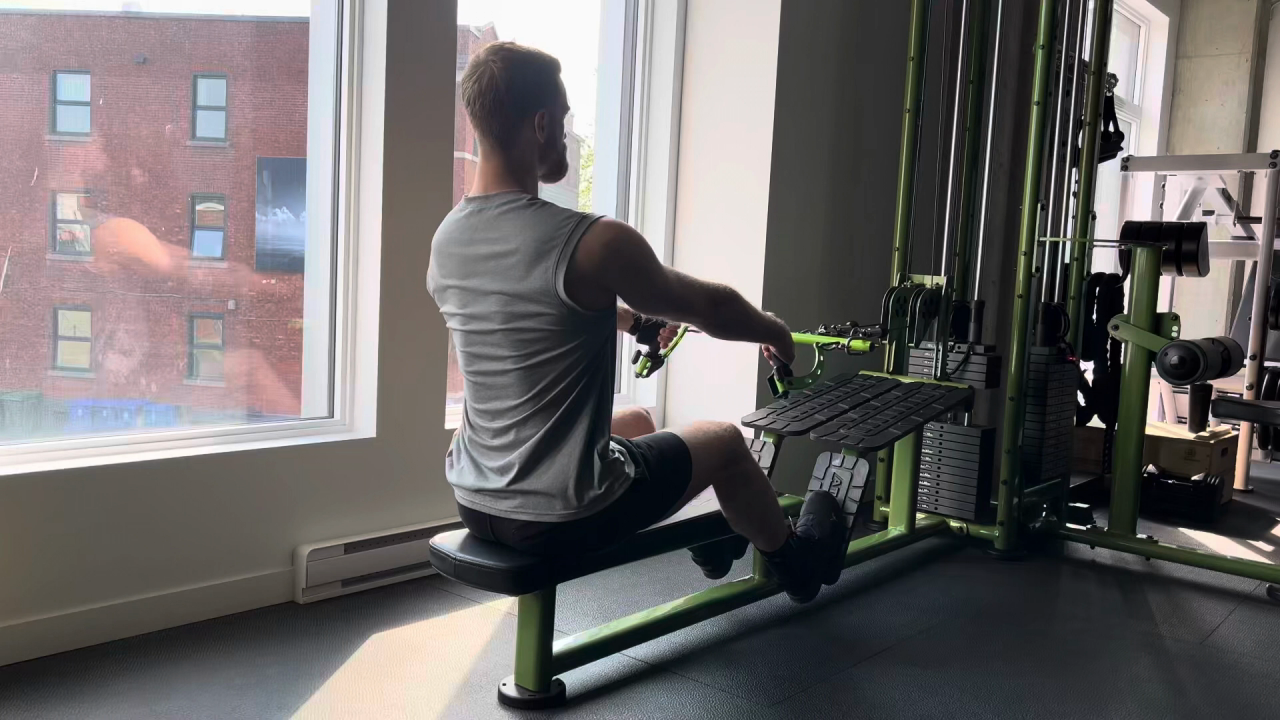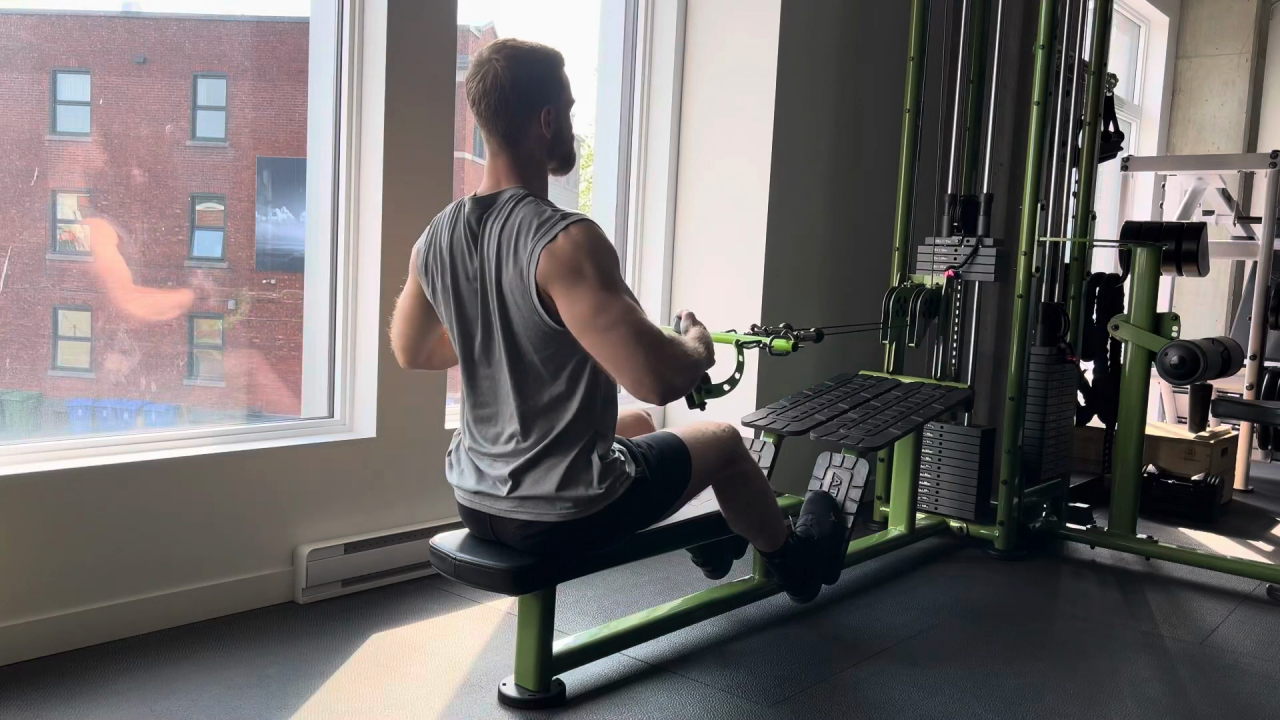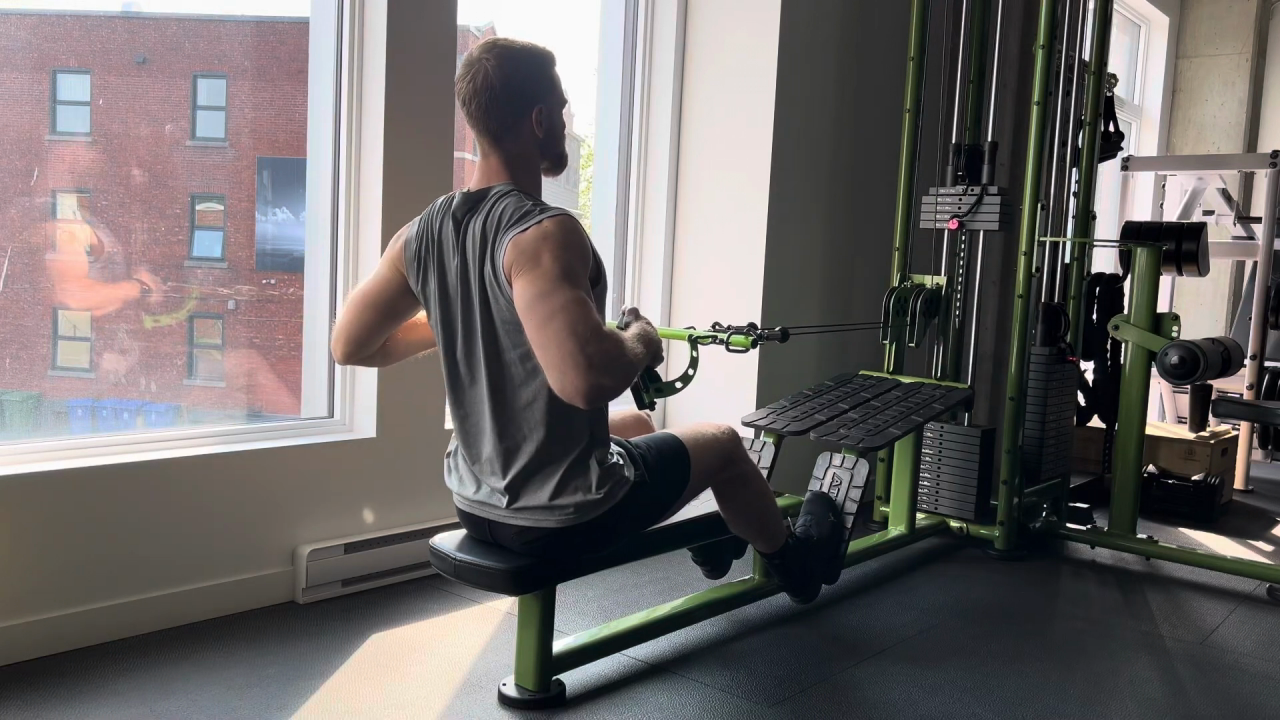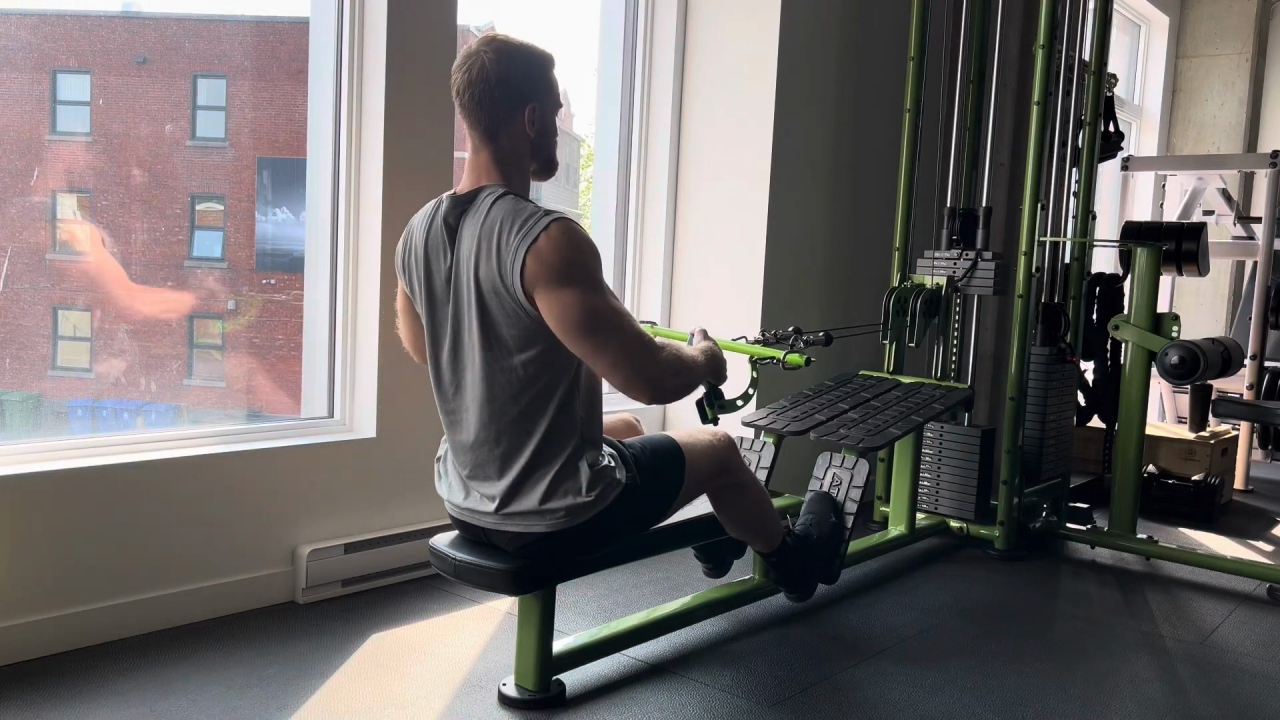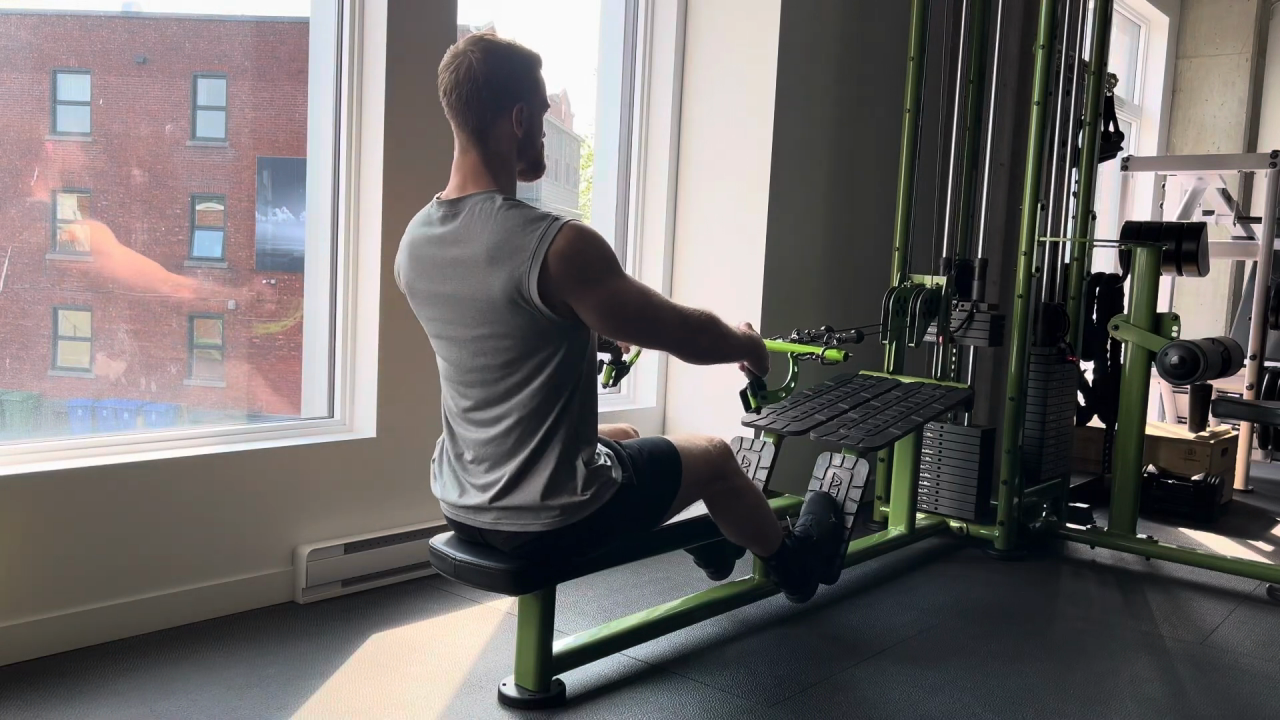
dt=1s
person 1, frame 1
left shoulder: (447, 240)
right shoulder: (591, 243)
right elbow: (712, 307)
left wrist: (624, 317)
right wrist: (773, 332)
left hip: (475, 503)
right hip: (564, 516)
left knee: (636, 422)
right knee: (724, 439)
right ankle: (798, 561)
person 1, frame 2
left shoulder: (434, 239)
right shoulder: (565, 243)
left elbow: (411, 352)
right elbow: (662, 379)
right wrist: (699, 345)
left hip: (477, 502)
right hip: (569, 515)
left knee: (636, 425)
right knee: (724, 442)
left ankle: (708, 541)
right ankle: (797, 561)
person 1, frame 3
left shoulder: (421, 235)
right shoulder: (544, 235)
left elbow: (350, 345)
right elbow: (587, 379)
right wrist: (641, 341)
left hip: (476, 504)
right hip: (565, 518)
left knee: (636, 426)
right knee: (721, 443)
left ankle: (707, 539)
right ankle: (795, 561)
person 1, frame 4
left shoulder: (417, 234)
right shoulder: (547, 241)
right elbow: (650, 380)
right wrist: (704, 359)
left hip: (466, 504)
right hip: (555, 519)
left knee: (622, 428)
right knee: (717, 449)
left ankle: (713, 539)
right ankle: (794, 562)
person 1, frame 5
left shoulder: (415, 243)
right shoulder: (556, 246)
right elbow: (686, 336)
right wrist: (746, 345)
left hip: (461, 504)
right hip: (550, 520)
left knee: (621, 435)
right knee: (713, 455)
right ankle: (793, 562)
